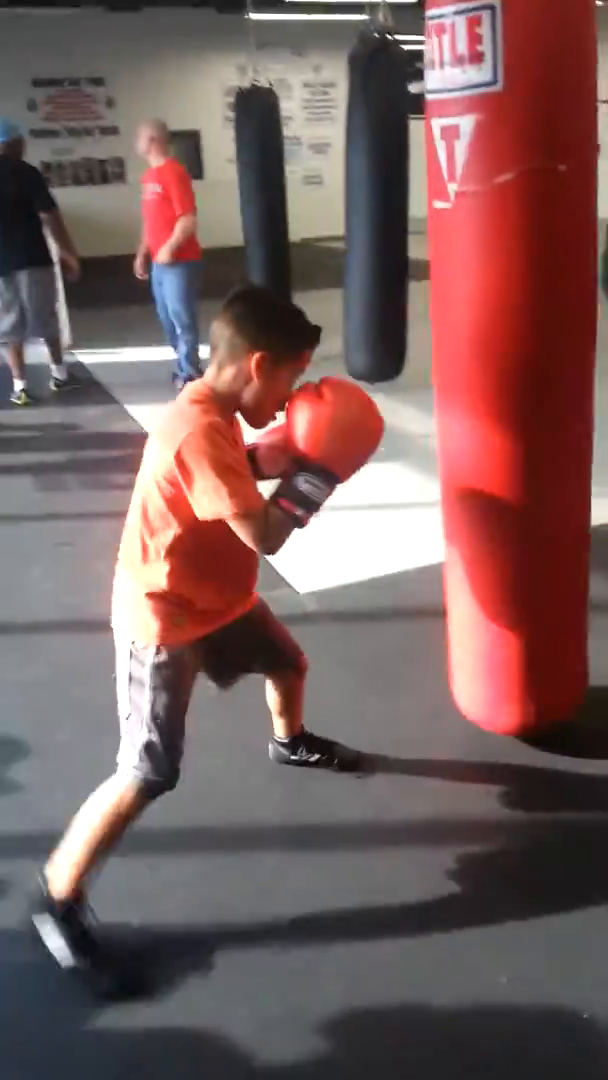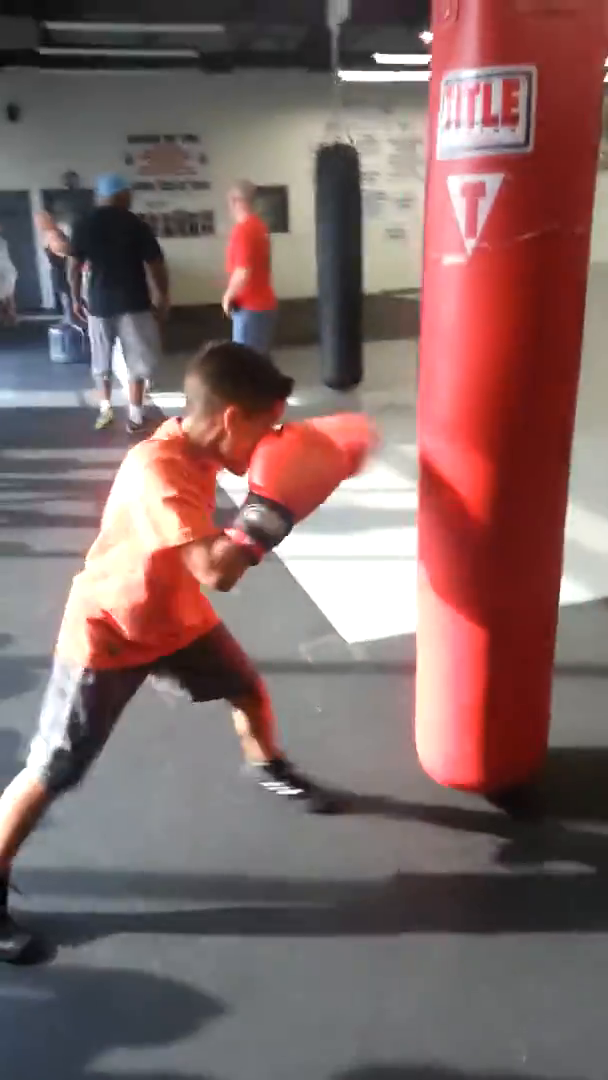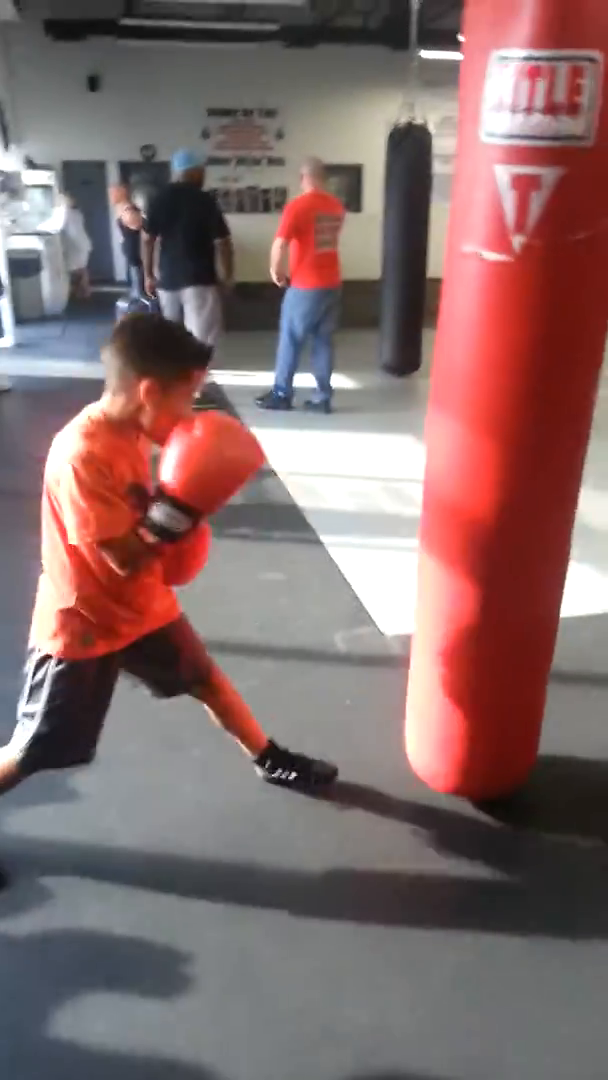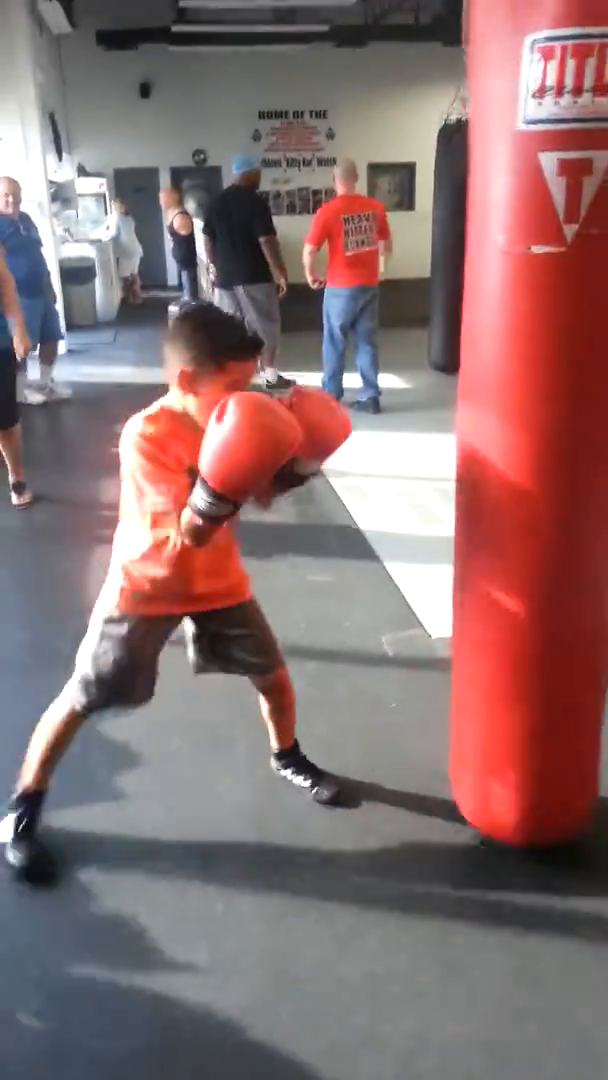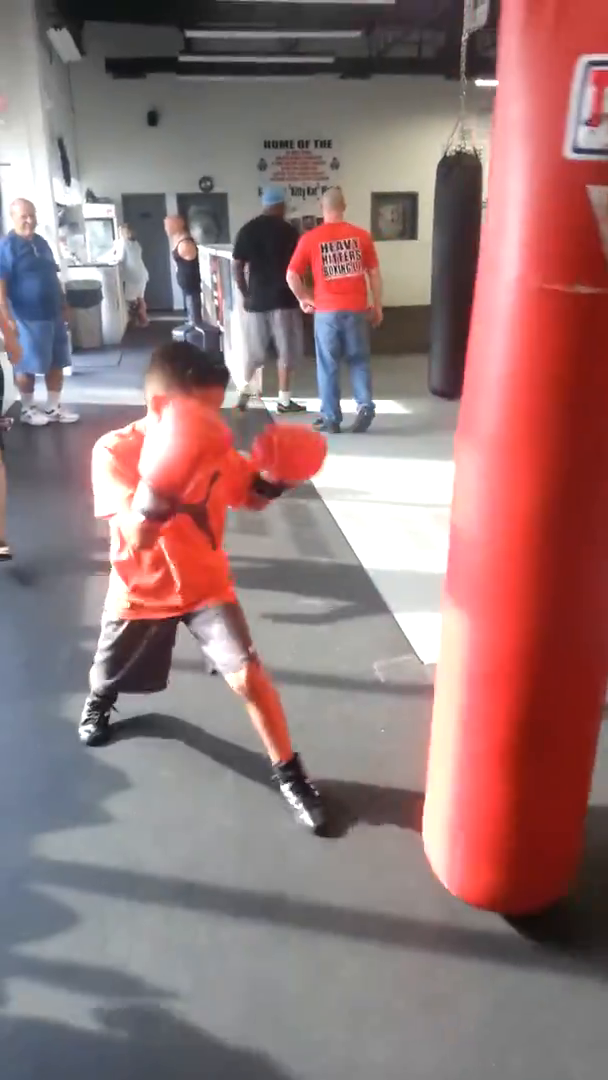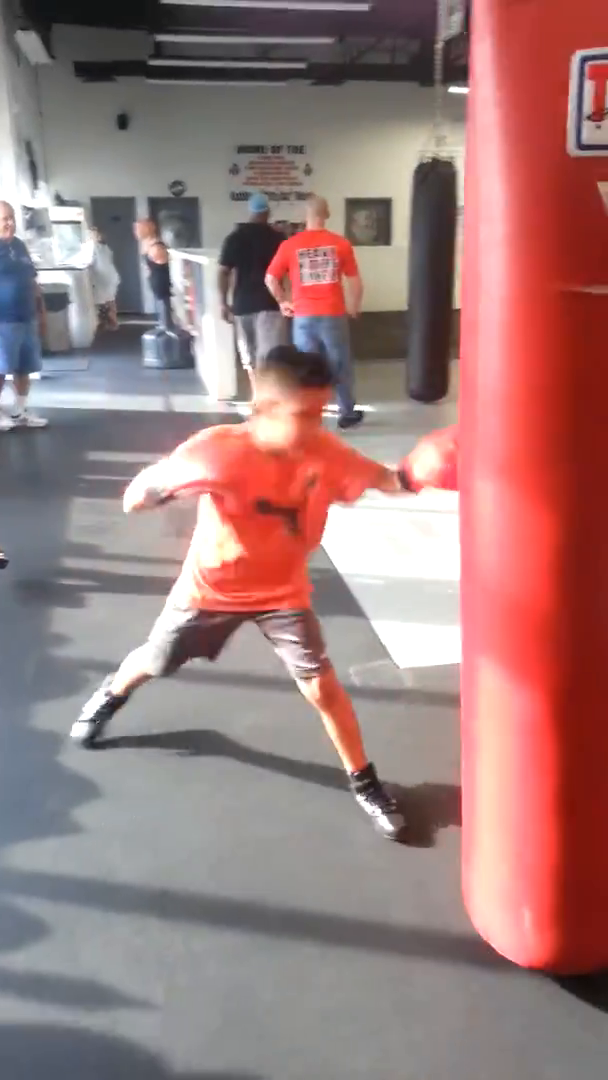
dt=0.4s
person 1, frame 1
left shoulder: (208, 411)
right shoulder: (196, 433)
left elbow: (243, 488)
right elbow: (266, 535)
left wrist: (294, 453)
right wrist: (316, 463)
left hip: (222, 598)
right hip: (162, 619)
left knee: (289, 663)
right knee: (148, 773)
left ankle: (288, 741)
right ankle: (58, 903)
person 1, frame 2
left shoulder: (201, 447)
right shoulder: (156, 470)
right elbow: (219, 572)
left hip: (179, 616)
right hip: (108, 631)
left knee: (250, 690)
right knee: (51, 773)
left ankle: (271, 769)
person 1, frame 3
left shoulder: (137, 430)
right shoulder: (82, 453)
right elbow: (125, 562)
left hip: (145, 605)
right hip: (78, 627)
left knee: (209, 682)
left ankle: (269, 758)
person 1, frame 4
left shoulder: (245, 424)
right shoulder: (146, 436)
left elbow: (268, 487)
right elbow: (188, 535)
left wrist: (297, 456)
right wrist: (223, 478)
left hip: (217, 582)
right hip: (145, 585)
left knee: (273, 674)
right knee: (83, 700)
left ankle: (288, 757)
person 1, frame 5
left shoulder: (217, 446)
right shoulder: (114, 451)
left elbow: (252, 497)
right elbow: (135, 539)
left hip: (205, 586)
right hip: (140, 592)
left knee: (248, 677)
right knee: (109, 675)
left ankle: (290, 774)
right ankle: (99, 705)
person 1, frame 6
left shoulder: (326, 449)
right shoulder: (220, 445)
left elbow: (376, 479)
right elbow: (133, 503)
left wrist: (412, 476)
right wrist: (175, 477)
left hip: (282, 592)
right hip: (213, 585)
left knee: (320, 684)
right knee: (156, 659)
left ankle: (365, 781)
right ankle: (110, 696)
